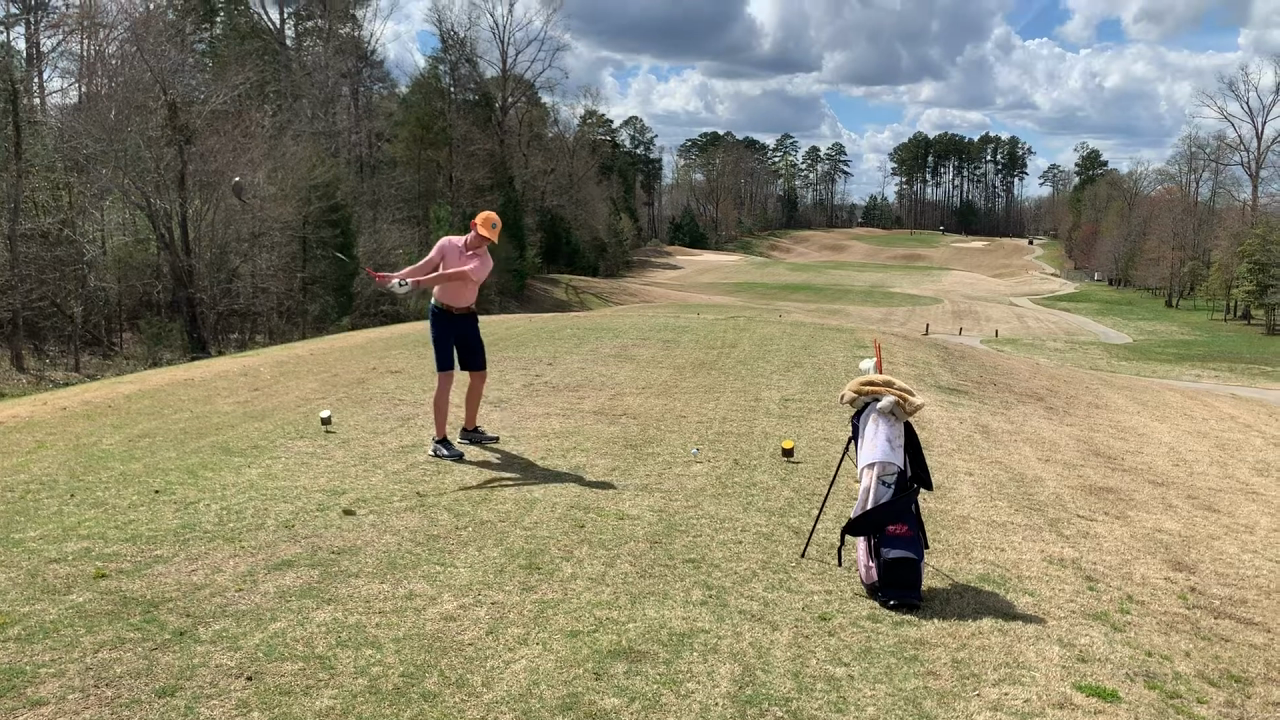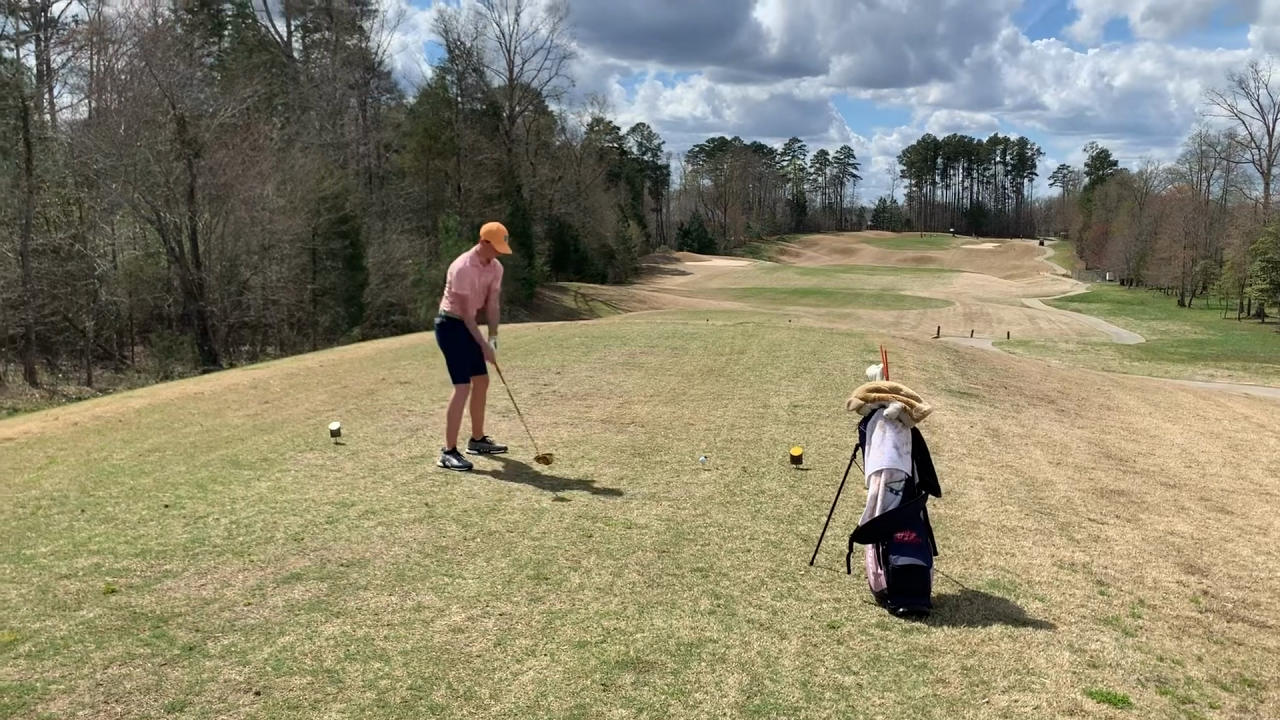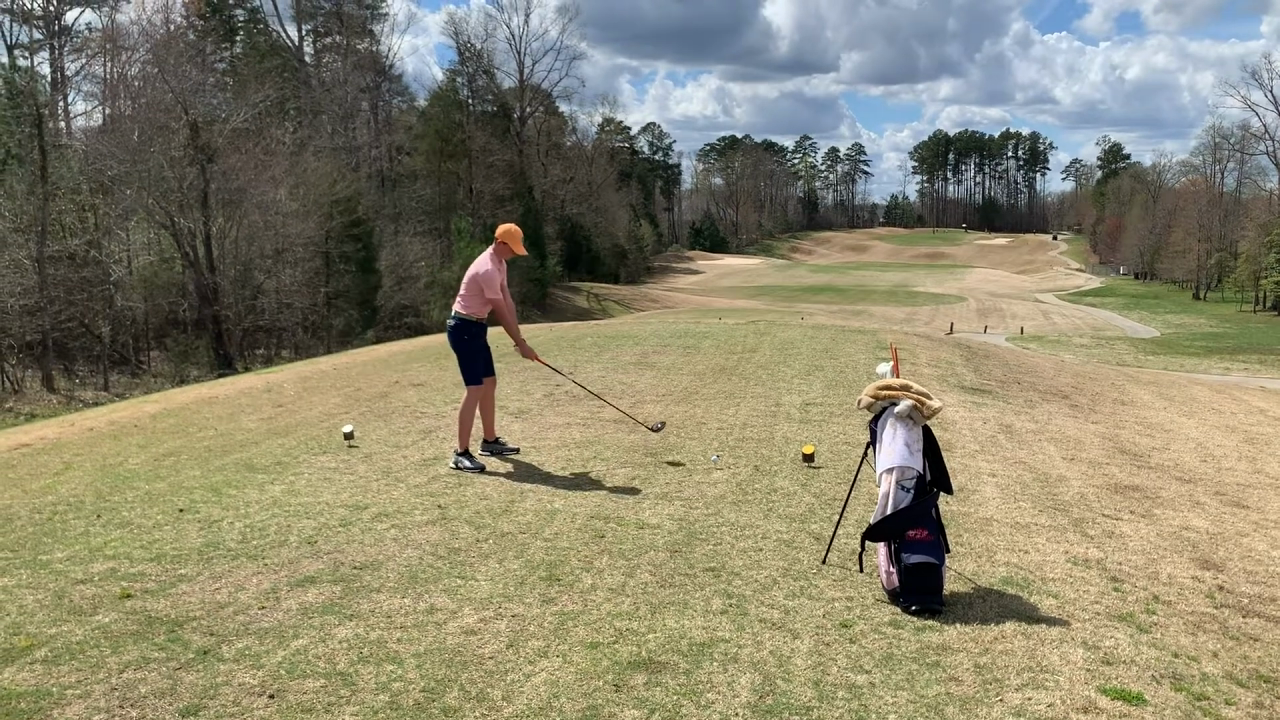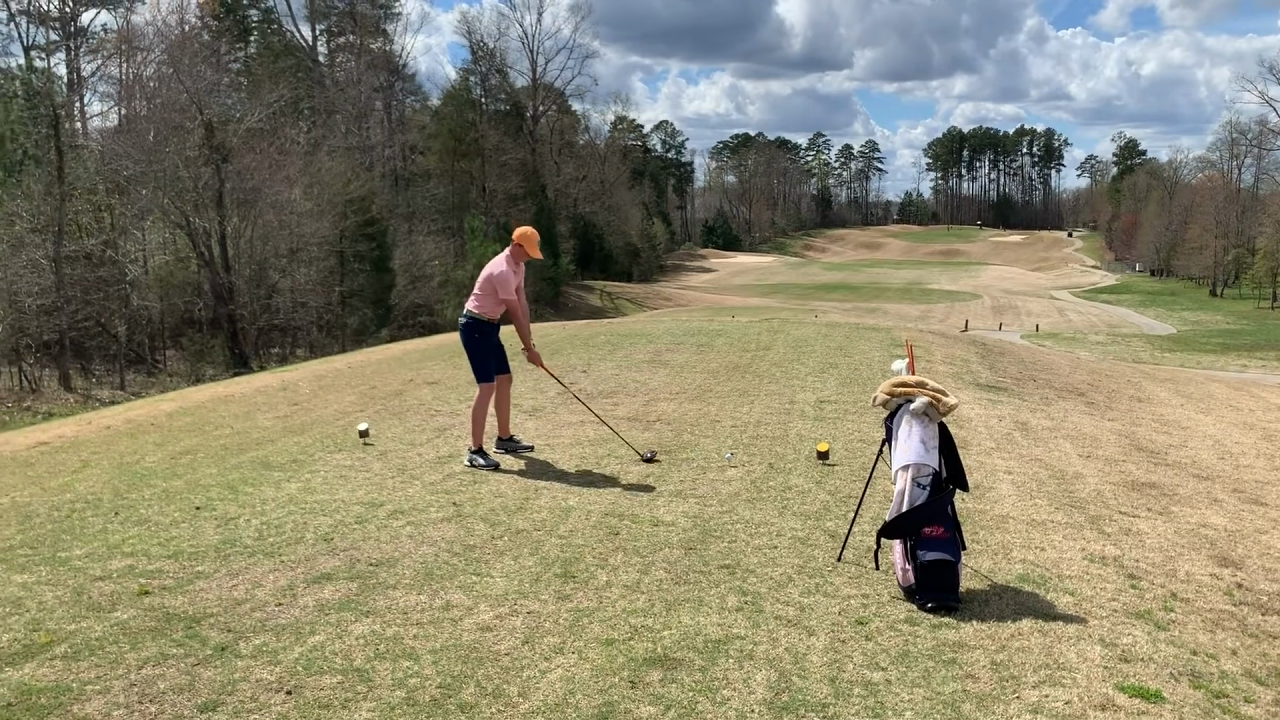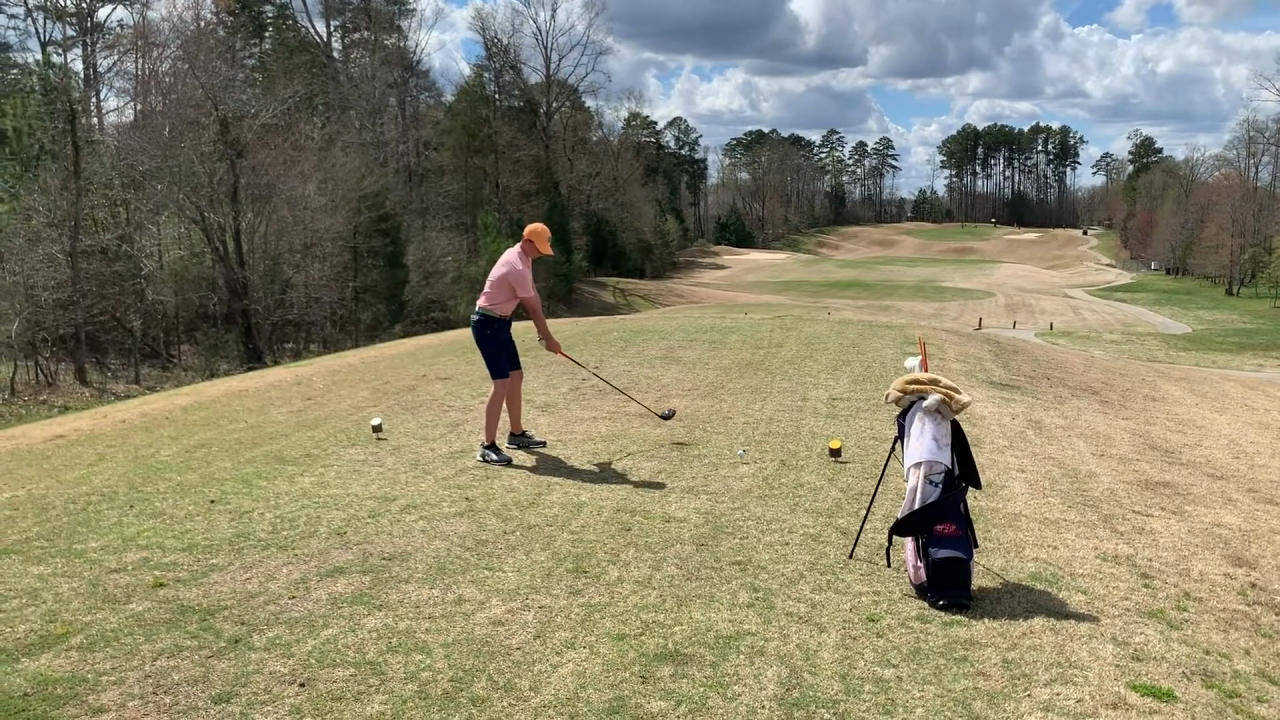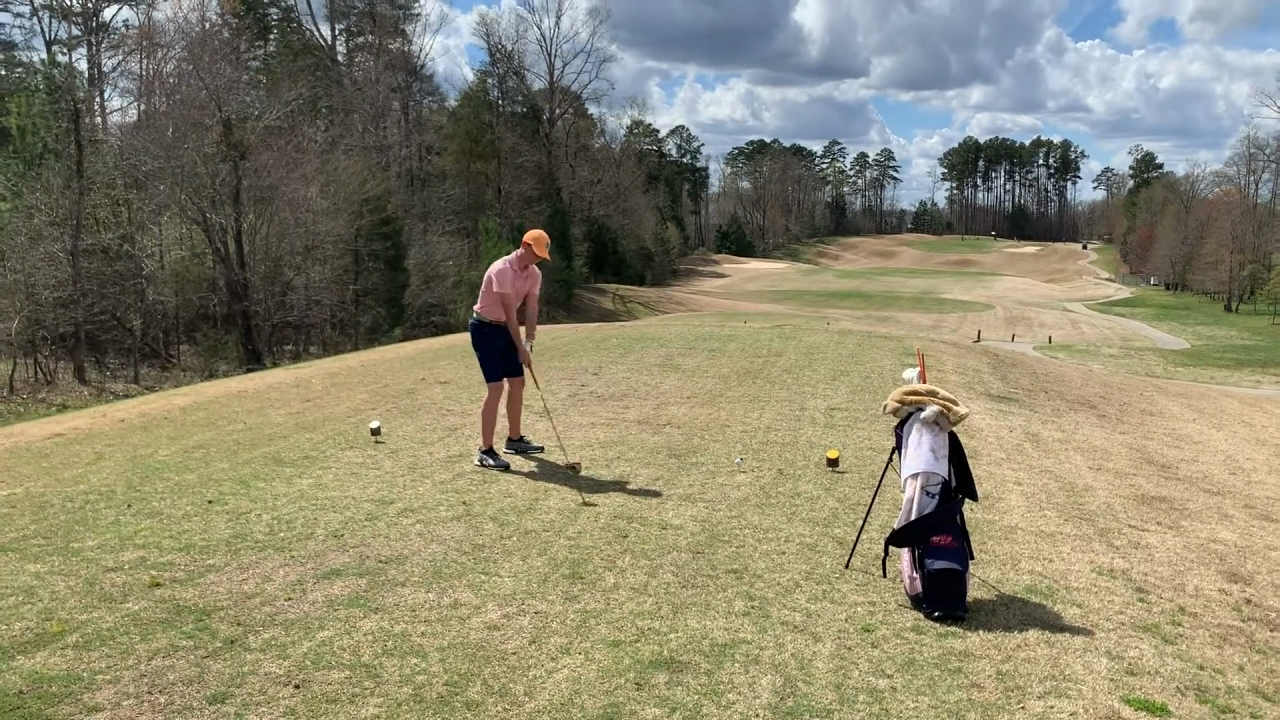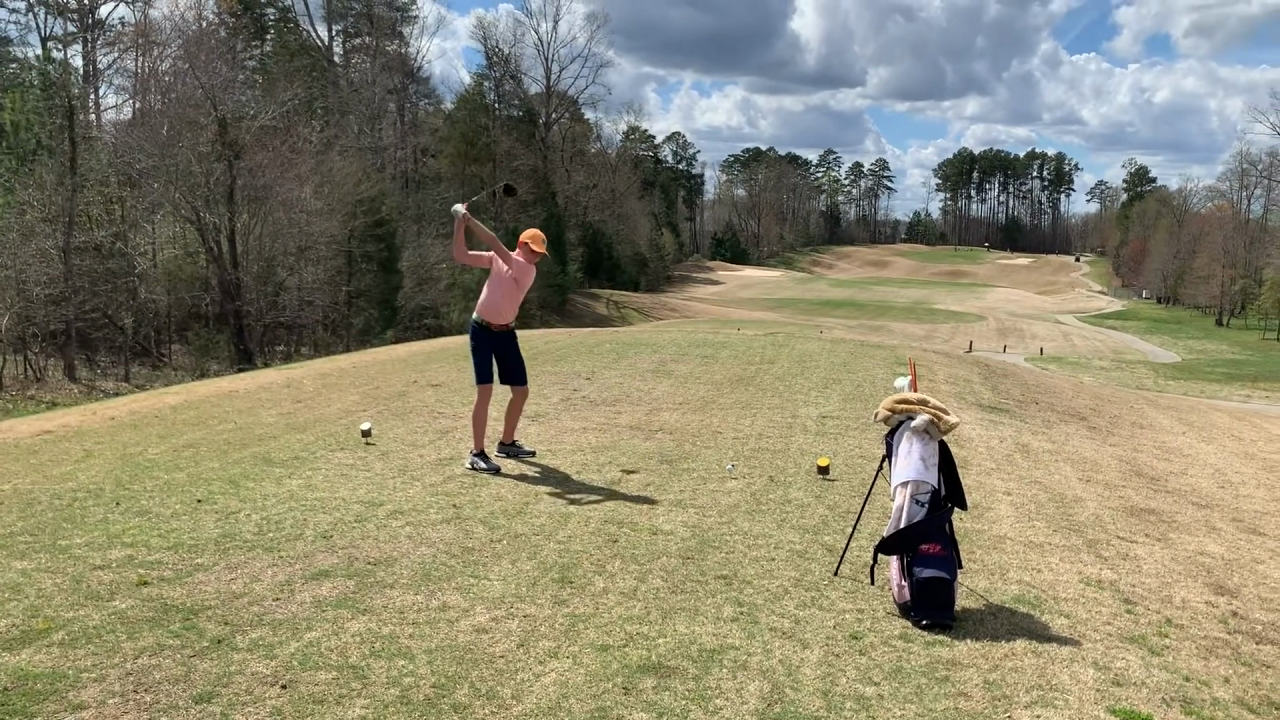
dt=0.5s
person 1, frame 1
left shoulder: (484, 262)
right shoulder: (447, 244)
left elbow: (449, 277)
right elbow: (422, 266)
left wrist: (411, 284)
right wrist: (394, 277)
left hip: (467, 318)
right hip: (442, 315)
left knee: (479, 375)
right knee: (446, 376)
left ankle: (470, 429)
right ankle: (439, 440)
person 1, frame 2
left shoulder: (496, 268)
right shoulder: (462, 267)
left elbow: (492, 305)
right elbow: (466, 311)
left wrist: (492, 339)
right wrist: (483, 344)
left hip: (471, 329)
right hip: (450, 326)
left knee: (481, 382)
right knee: (463, 387)
left ankle: (477, 439)
right ankle: (448, 451)
person 1, frame 3
left shoulder: (499, 265)
right shoulder: (487, 270)
left elbow: (508, 303)
right elbow: (501, 313)
left wrist: (519, 338)
right wrist: (521, 344)
left hip: (476, 328)
right hip: (464, 329)
left knee: (489, 383)
right knee: (475, 389)
left ankle: (489, 440)
right ankle: (461, 453)
person 1, frame 4
left shoulder: (518, 267)
right shoulder: (502, 271)
left elbow: (523, 305)
right elbow: (515, 314)
left wrist: (529, 342)
right wrist: (529, 349)
left hip: (489, 327)
right hip: (475, 327)
left knee: (505, 381)
right knee: (487, 387)
left ankle: (504, 438)
right ankle: (475, 451)
person 1, frame 5
left shoulder: (521, 258)
right shoulder: (517, 269)
left elbow: (534, 297)
right elbow: (533, 309)
left wrist: (542, 334)
right wrist: (549, 339)
left hip: (499, 323)
right hip: (487, 324)
left knee: (515, 377)
right knee: (501, 383)
left ankle: (516, 434)
right ankle: (487, 446)
person 1, frame 6
left shoulder: (535, 274)
right shoulder: (502, 268)
left elbow: (531, 309)
right elbow: (509, 311)
left wrist: (528, 342)
right wrist: (520, 346)
left hip: (504, 329)
right hip: (485, 329)
left knee: (517, 383)
right knee: (496, 388)
left ankle: (514, 438)
right ankle: (485, 451)
person 1, frame 7
left shoulder: (528, 270)
right shoulder: (497, 258)
left elbow: (495, 245)
right elbow: (460, 256)
left wrist: (469, 219)
right wrist: (460, 222)
left hip: (505, 334)
right hip: (481, 330)
left knee: (521, 392)
right knee: (485, 391)
left ankle: (506, 442)
right ankle: (477, 453)
